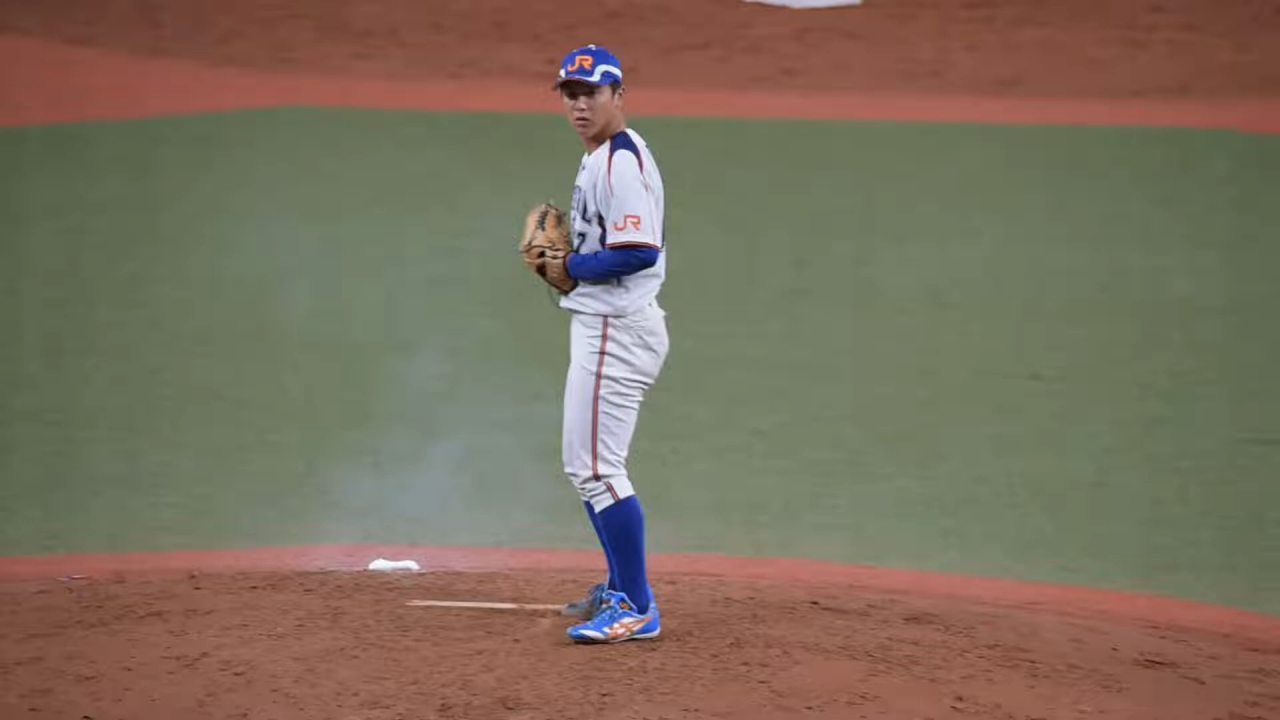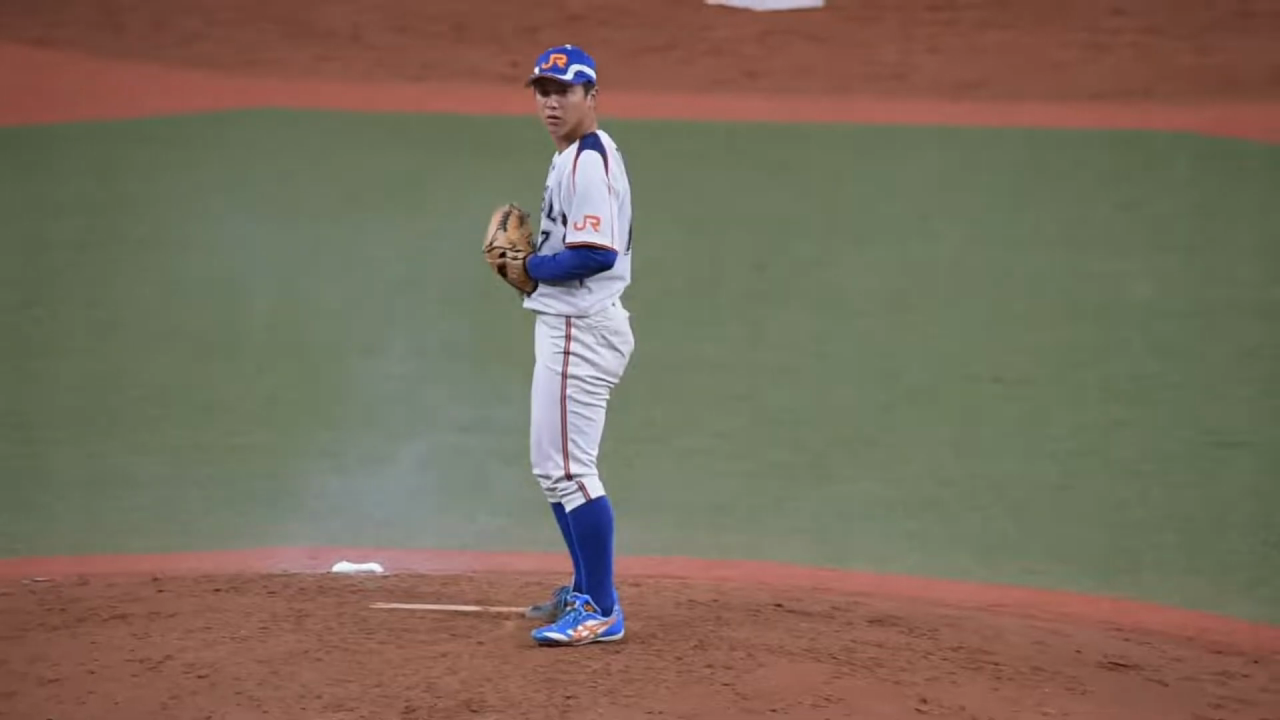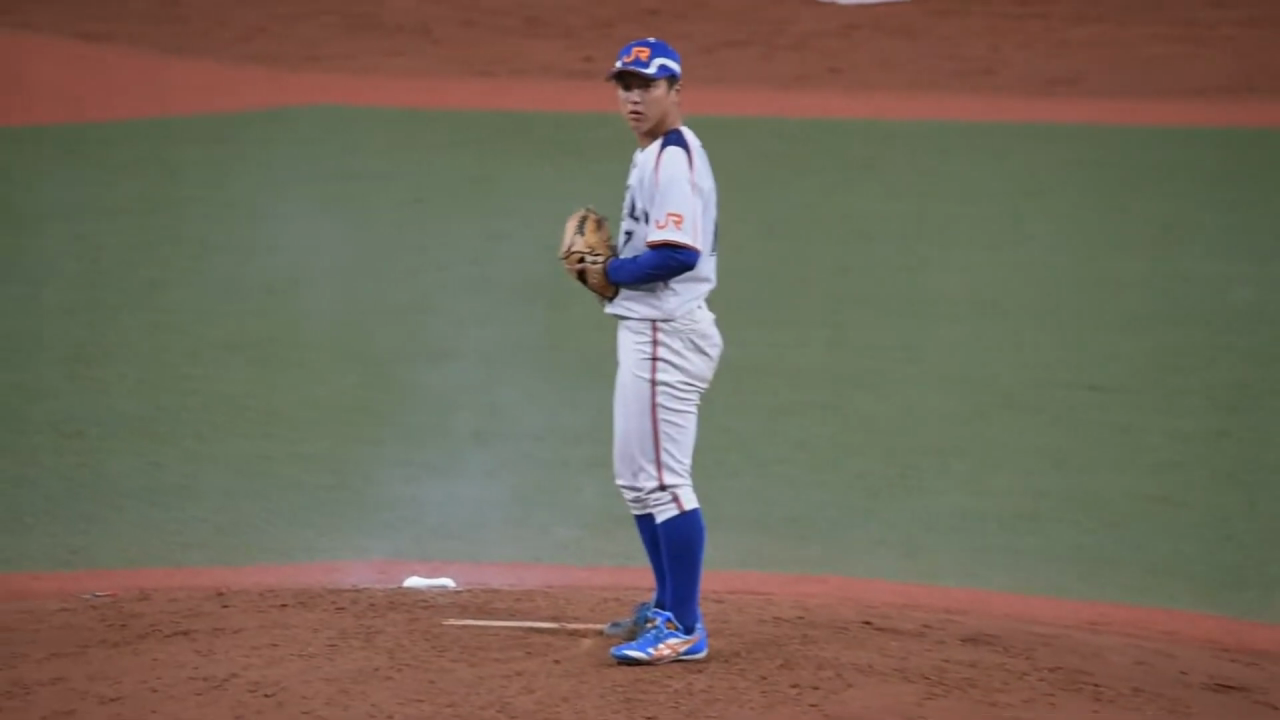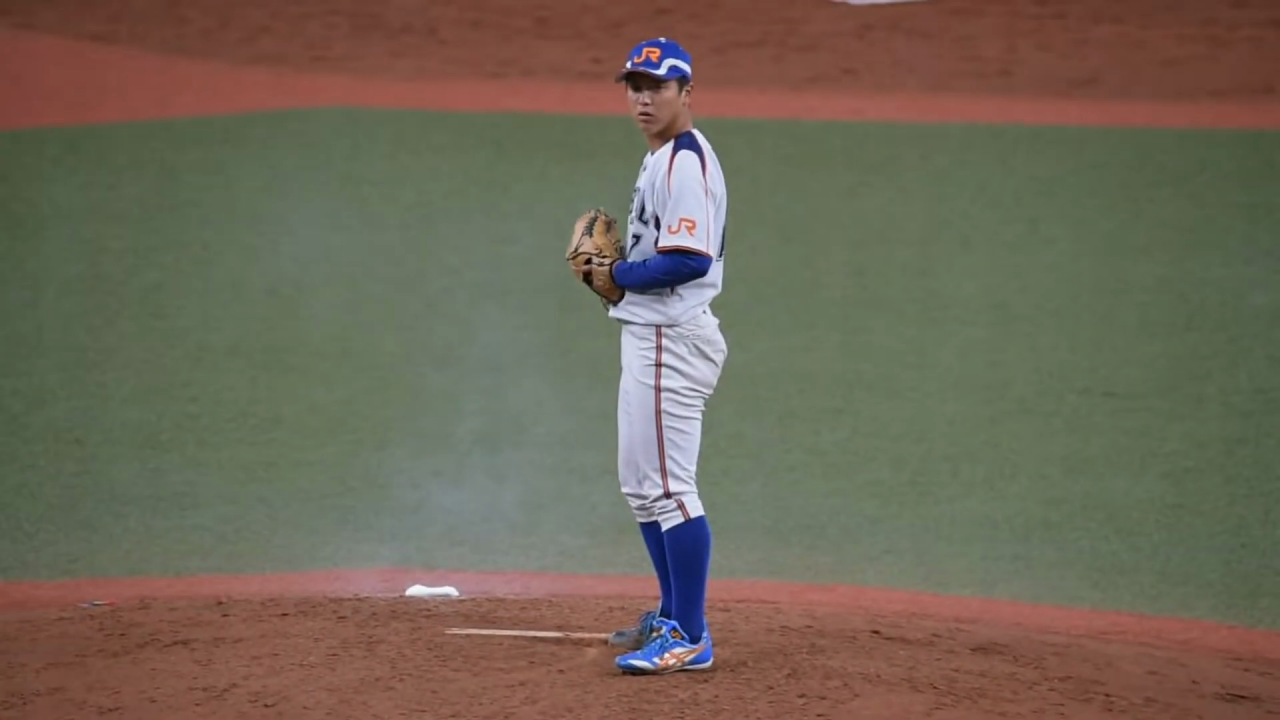
dt=0.3s
person 1, frame 1
left shoulder: (623, 159)
right shoulder: (597, 158)
left elbow: (639, 252)
left wrist: (570, 267)
right wrist: (566, 263)
left hip: (616, 331)
right hip: (603, 328)
left knee: (595, 467)
right knee: (588, 464)
left ankle: (638, 607)
right ankle: (621, 588)
person 1, frame 2
left shoulder: (590, 159)
right shoulder: (570, 157)
left elbow: (596, 255)
left wrist: (530, 266)
right wrist: (532, 263)
left hip: (580, 331)
right hip: (567, 327)
left knee: (568, 468)
right knee: (554, 466)
left ankle: (602, 608)
right ankle: (587, 591)
person 1, frame 3
left shoulder: (673, 155)
right shoulder: (652, 155)
left elbow: (677, 254)
left wrist: (610, 271)
right wrist: (614, 267)
left hip: (664, 336)
right hip: (649, 332)
left knee: (662, 481)
right knee: (636, 479)
left ankle: (684, 627)
right ankle: (667, 607)
person 1, frame 4
left shoulder: (686, 159)
right shoulder: (661, 158)
left elbow: (690, 261)
left wrist: (617, 274)
right wrist: (618, 270)
left hip: (669, 342)
right hip: (651, 338)
left knee: (668, 488)
right knee: (642, 485)
left ankle: (690, 637)
right ankle: (673, 615)
